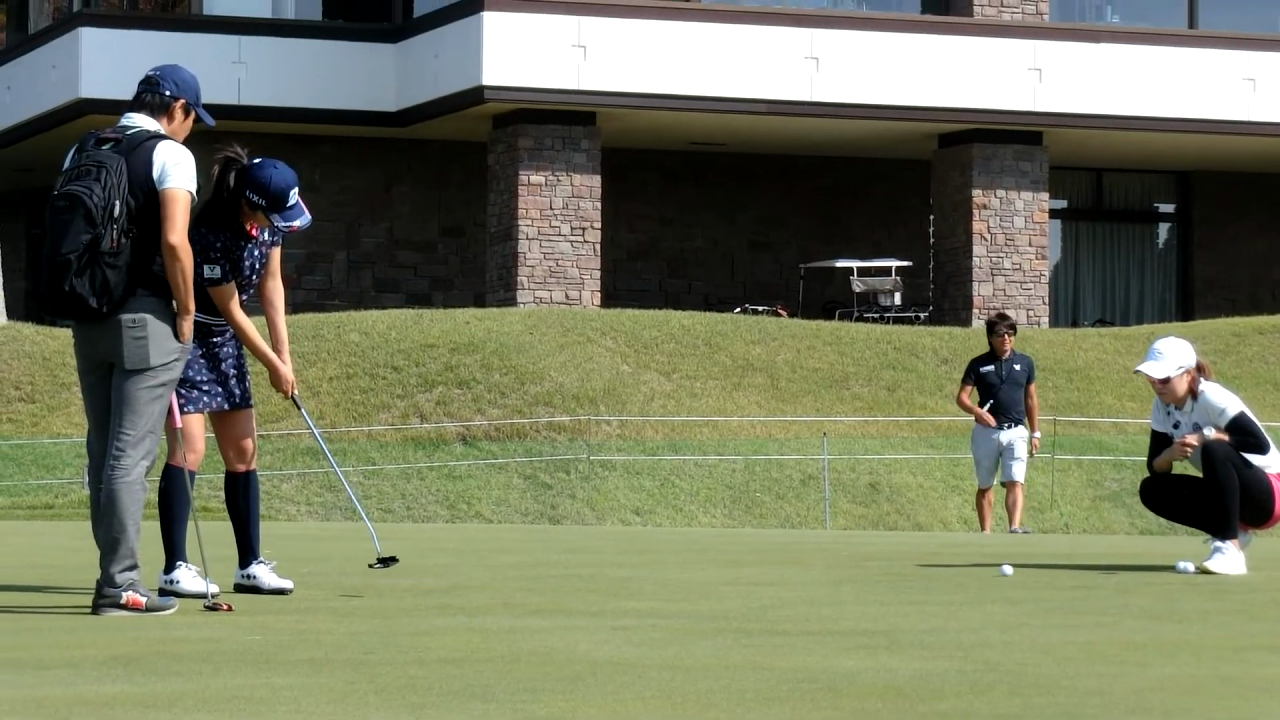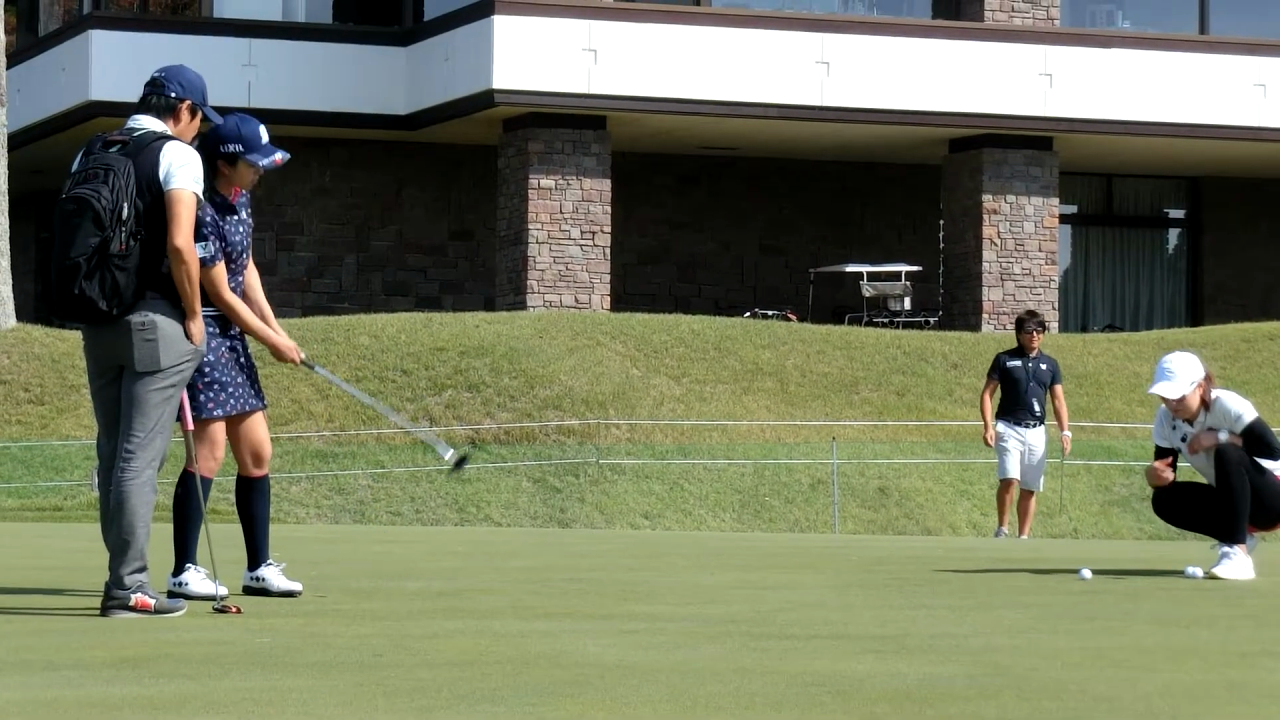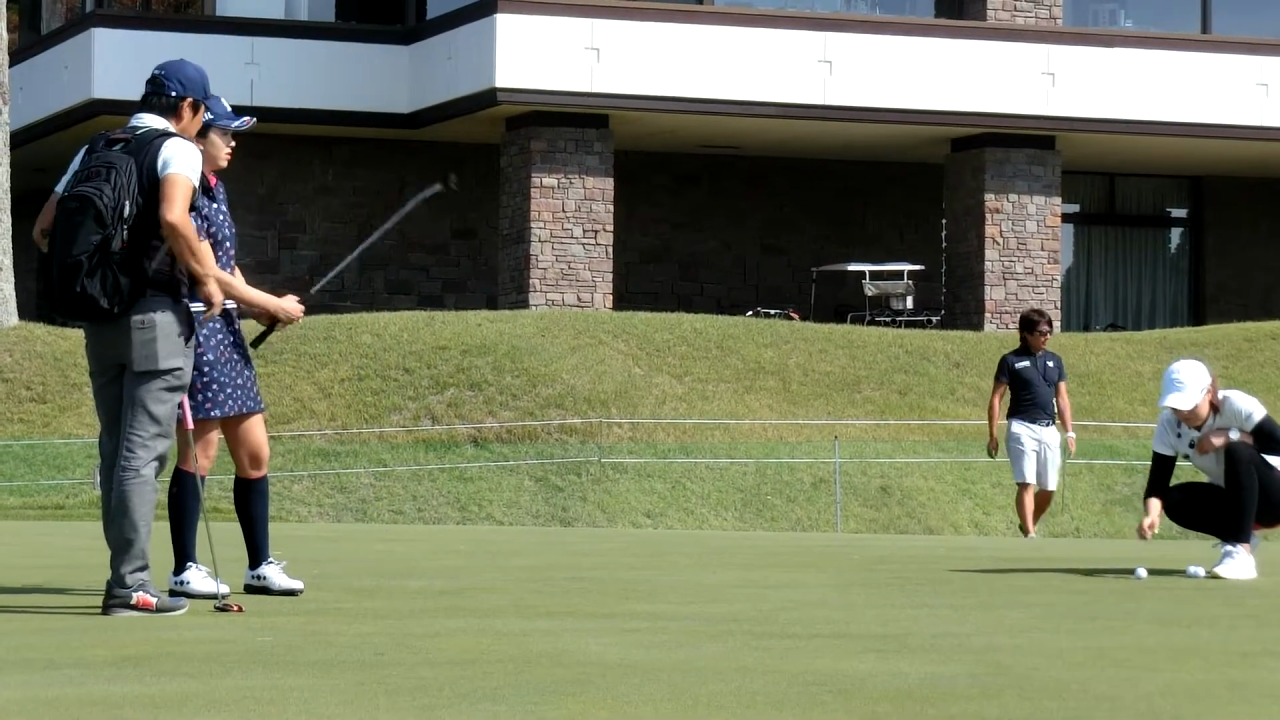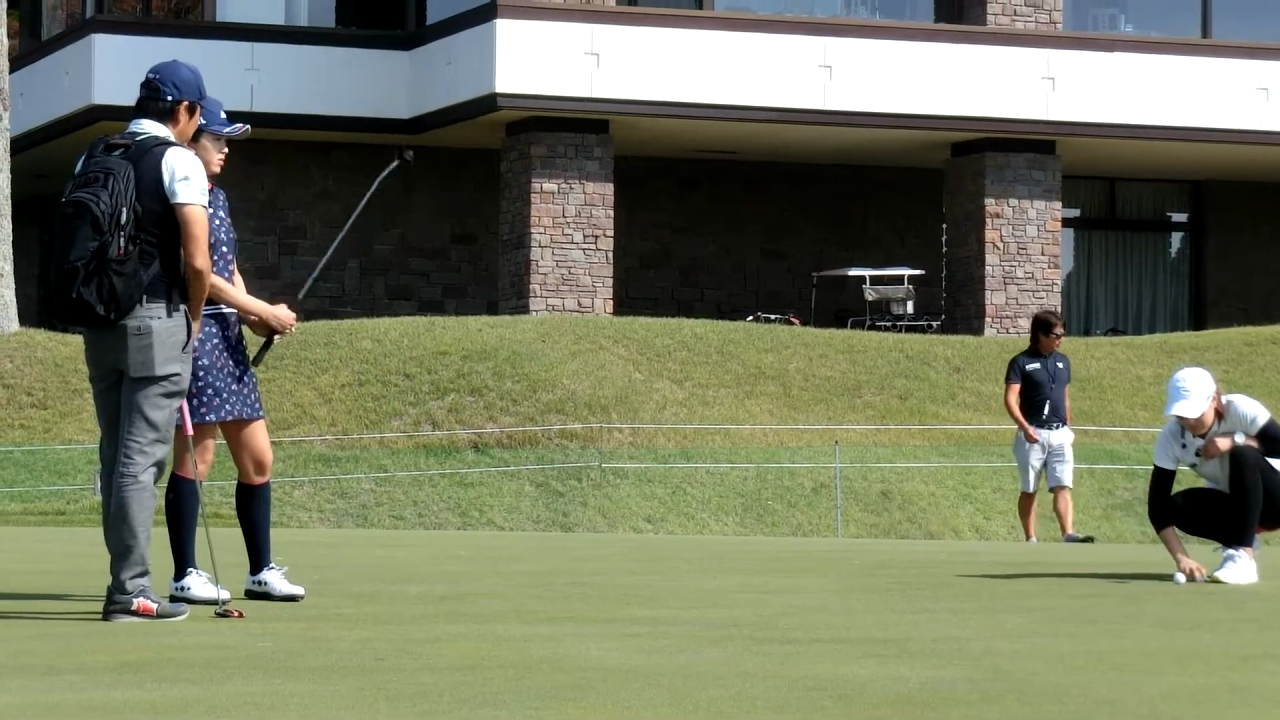
dt=0.4s
person 1, frame 1
left shoulder: (82, 152)
right shoulder: (170, 153)
right elbow: (173, 242)
right wrist: (186, 313)
left hip: (89, 318)
right hip: (144, 318)
left knee: (103, 452)
right knee: (130, 455)
left ankle: (115, 574)
right ankle: (119, 585)
person 1, frame 2
left shoulder: (92, 153)
right shoulder: (178, 154)
right elbow: (180, 244)
right wrist: (193, 314)
left hip: (99, 319)
right hip: (153, 318)
left knee: (114, 453)
right knee: (140, 457)
left ankle: (125, 576)
right ankle: (128, 586)
person 1, frame 3
left shoulder: (93, 151)
right shoulder: (176, 149)
left elbow: (44, 229)
right elbow: (173, 218)
right wrist: (207, 278)
left hip: (101, 316)
right hip: (155, 314)
left knee: (116, 449)
right knee: (142, 452)
left ankle: (127, 574)
right ankle: (129, 585)
person 1, frame 4
left shoulder: (93, 158)
right shoulder: (179, 161)
right elbow: (197, 261)
right wrist: (193, 318)
left hip: (100, 322)
right hip: (155, 321)
left knee: (116, 456)
right knee: (141, 458)
left ankle: (127, 581)
right ankle: (130, 591)
person 2, frame 1
left shoulder: (270, 220)
right shoulder: (212, 232)
left elbow: (271, 283)
right elbow: (232, 310)
left wrist: (284, 353)
right wrist: (273, 366)
left hip: (225, 339)
right hip: (187, 337)
left knee: (243, 451)
right knee: (189, 449)
left ankle: (250, 564)
right ankle: (175, 568)
person 2, frame 2
left shoulder: (240, 198)
right shoulder: (201, 211)
right elbow: (221, 294)
left wrist: (273, 323)
right wrist: (273, 341)
left hip: (232, 335)
right hip: (200, 334)
left knee: (257, 453)
right knee: (210, 452)
left ankle: (260, 568)
right ankle: (183, 571)
person 2, frame 3
left shoulder: (217, 191)
left wrist: (258, 308)
right wrist: (272, 304)
left hip: (226, 332)
right hip: (196, 328)
left knee: (255, 454)
right knee: (200, 450)
left ankle: (260, 566)
right ankle: (184, 570)
person 2, frame 4
left shoulder: (218, 198)
right elbow: (204, 279)
left wrist: (257, 315)
right wrist: (267, 312)
left hip: (229, 340)
right hip: (195, 337)
left knee: (258, 460)
right knee: (195, 457)
left ankle: (262, 572)
right ankle: (185, 576)
person 3, frame 1
left shoulder: (1025, 363)
right shoulder: (978, 364)
left elbow: (1031, 399)
right elbow: (961, 397)
left wrist: (1035, 432)
right wrist: (978, 412)
left hip: (1016, 432)
right hip: (986, 432)
left knee: (1015, 483)
right knee: (985, 486)
left ankle: (1015, 529)
right ankle: (985, 533)
person 3, frame 2
left shoulder: (1050, 364)
right shoulder: (1004, 359)
left elbow: (1058, 400)
right elbow: (987, 394)
left wrist: (1065, 431)
right wrist: (988, 427)
left hip: (1037, 432)
right hip: (1009, 429)
left knee: (1030, 489)
right knee: (1010, 480)
left ankle: (1024, 538)
right ankle: (1002, 528)
person 3, frame 3
left shoulder: (1055, 361)
right shoulder: (1010, 361)
left elbow: (1063, 398)
right elbow: (996, 399)
left wrist: (1069, 432)
right wrist: (993, 435)
left hip: (1050, 430)
right hip: (1023, 428)
left knee: (1048, 488)
right knee: (1027, 484)
left ankle: (1028, 524)
right ankle: (1030, 536)
person 3, frame 4
left shoulder: (1062, 361)
right shoulder: (1020, 362)
right elbow: (1010, 399)
left wrist: (1068, 430)
right wrist: (1025, 427)
left hip: (1060, 434)
right hip: (1034, 434)
left knee: (1063, 487)
right knee: (1029, 490)
left ankle: (1069, 536)
right ankle: (1031, 540)
person 4, frame 1
left shoulder: (1211, 398)
right shoulder: (1162, 406)
left elbow: (1260, 443)
right elbow: (1155, 468)
left wrist: (1206, 435)
right wrist: (1170, 454)
right hip: (1228, 497)
left knee: (1214, 450)
right knee: (1152, 489)
left ankle: (1230, 549)
right ankle: (1233, 533)
person 4, frame 2
left shoulder: (1226, 404)
right shoulder: (1165, 418)
right elbow: (1164, 482)
left wrist: (1220, 437)
right wrist: (1154, 473)
right hip: (1233, 501)
left knee: (1227, 453)
right knee: (1165, 500)
left ankle: (1239, 554)
right ankle: (1239, 539)
person 4, frame 3
left shoulder: (1236, 404)
right shoulder: (1168, 425)
right elbow: (1157, 485)
left wrist: (1230, 436)
right wrist: (1151, 515)
right hip: (1233, 500)
left knee: (1238, 451)
right knee: (1174, 500)
left ankle: (1241, 552)
right ankle: (1241, 538)
person 4, frame 4
left shoulder: (1240, 409)
right shoulder: (1170, 437)
right elbow: (1158, 504)
left wrist: (1236, 439)
right wrist: (1181, 557)
right hip: (1233, 503)
left knee: (1243, 455)
right knee: (1179, 506)
left ankle: (1244, 557)
right ankle: (1241, 541)
